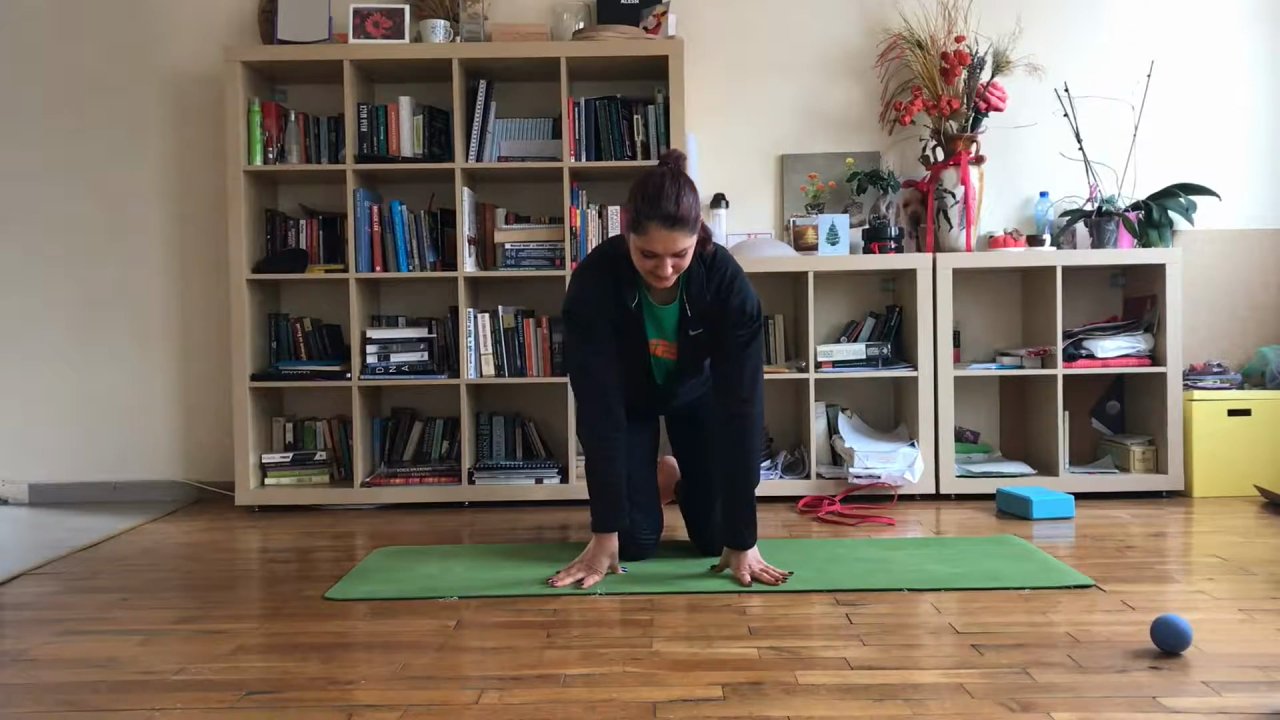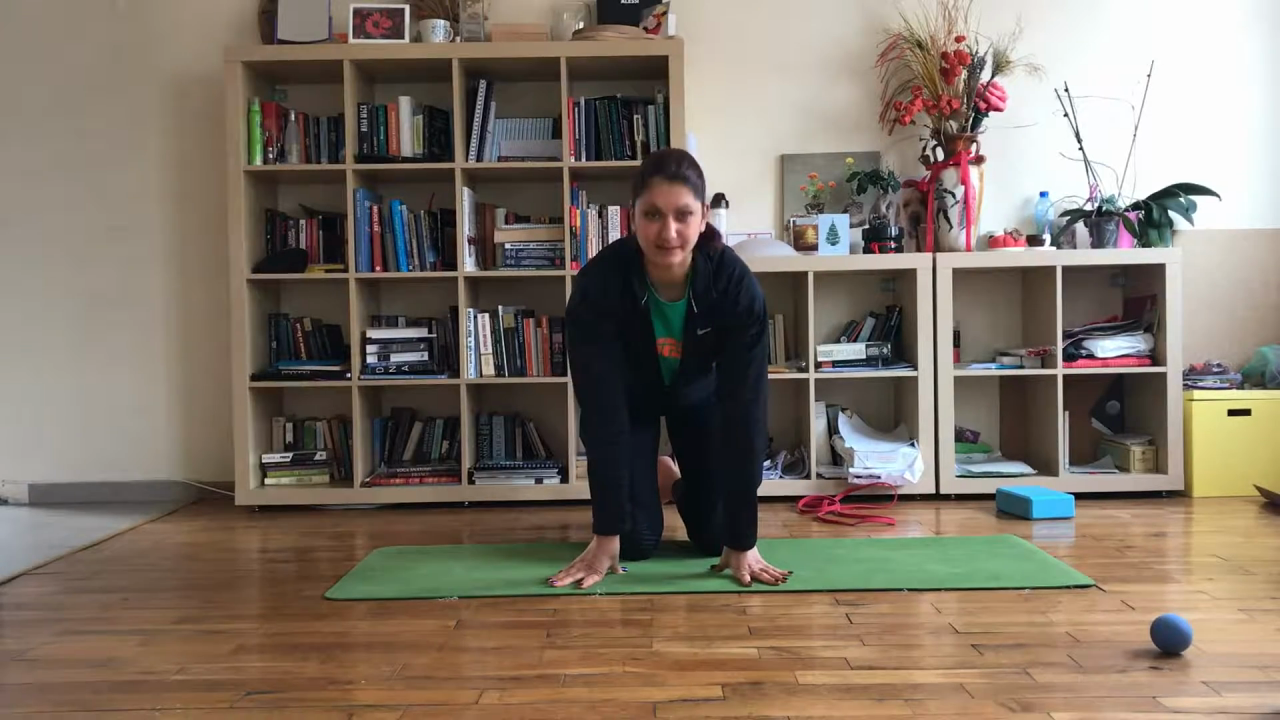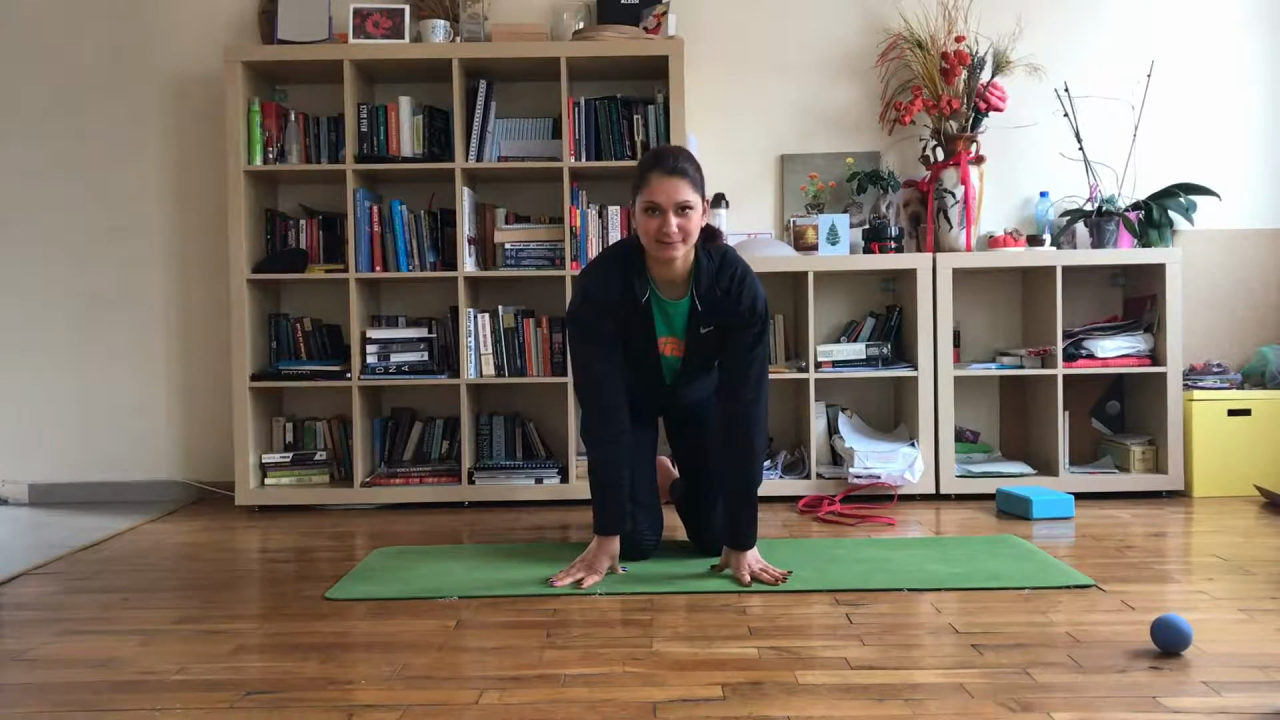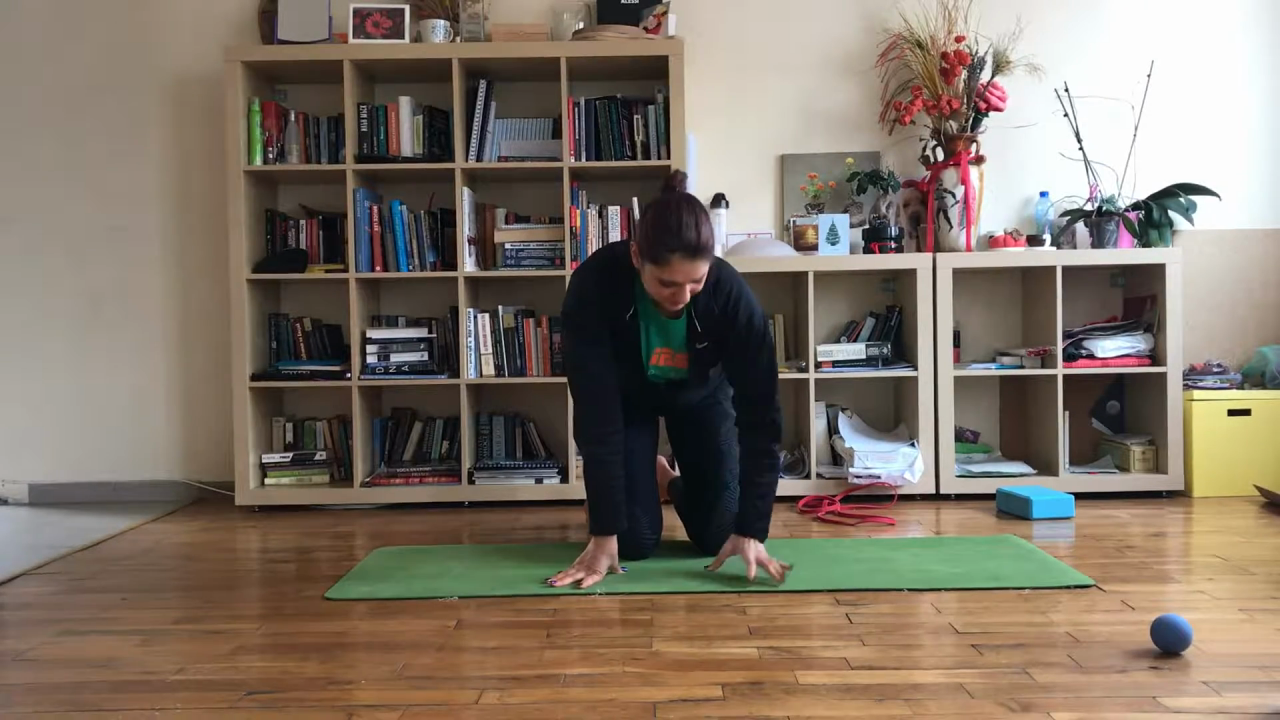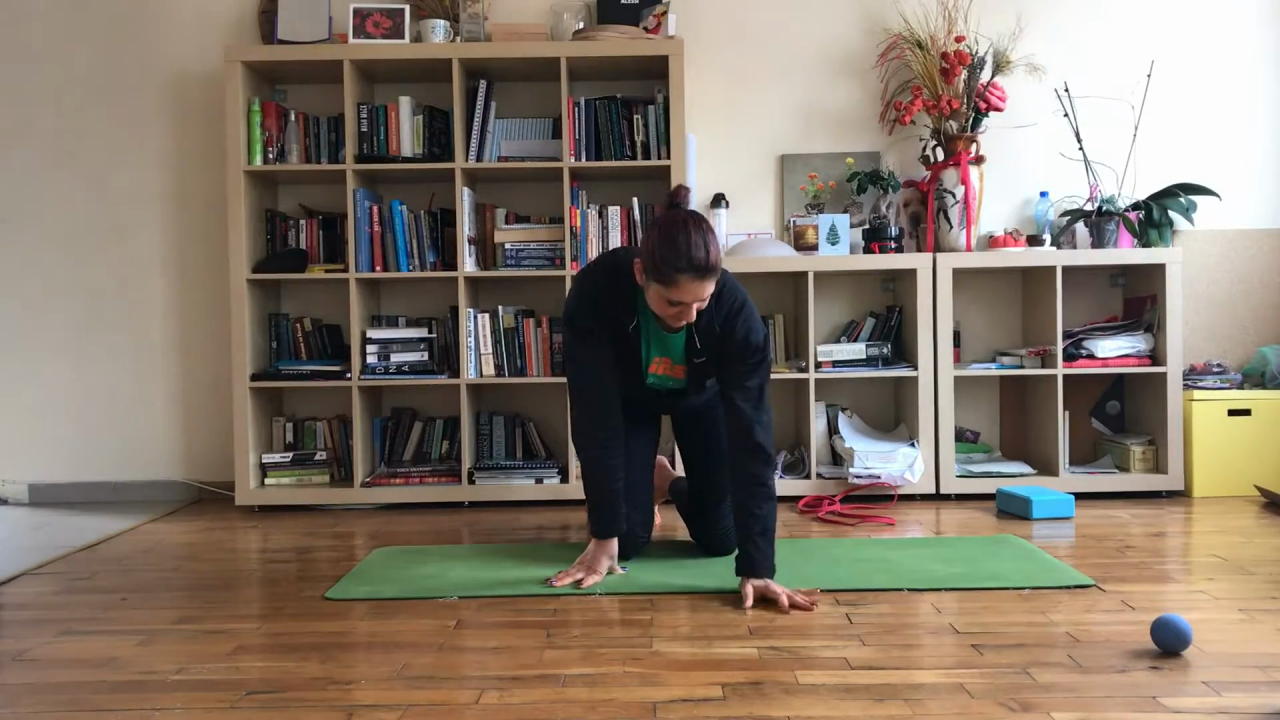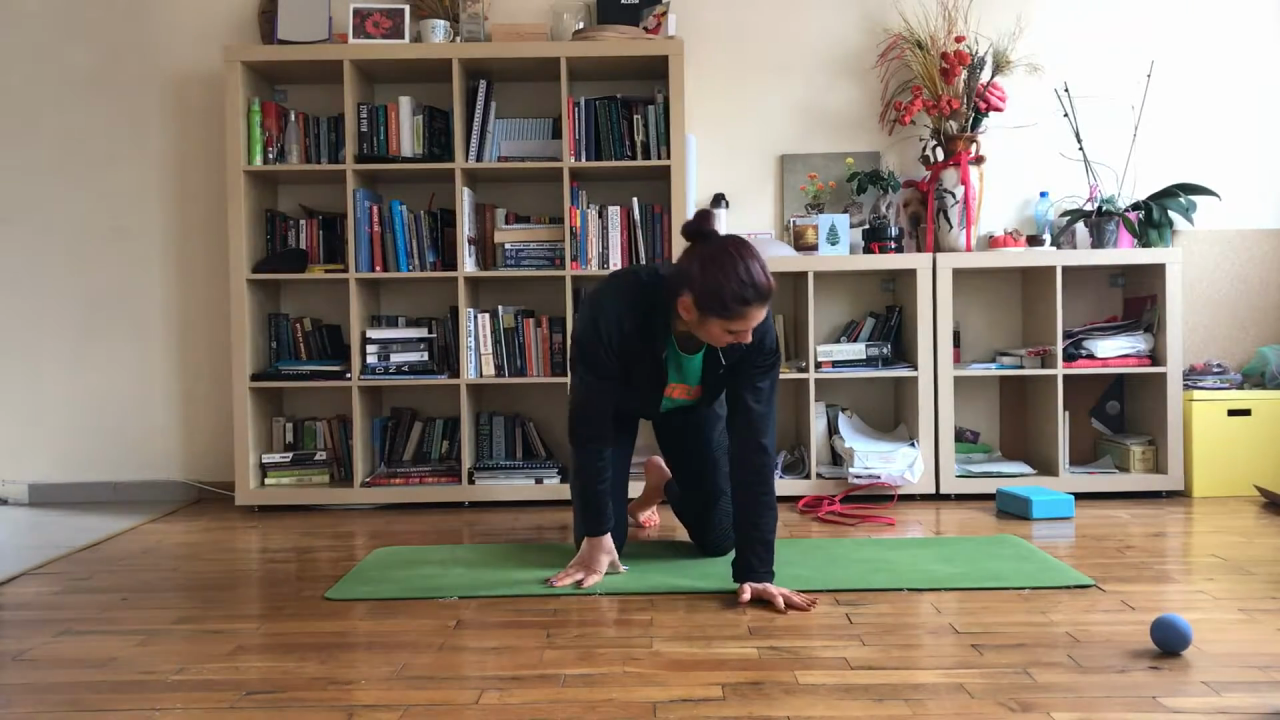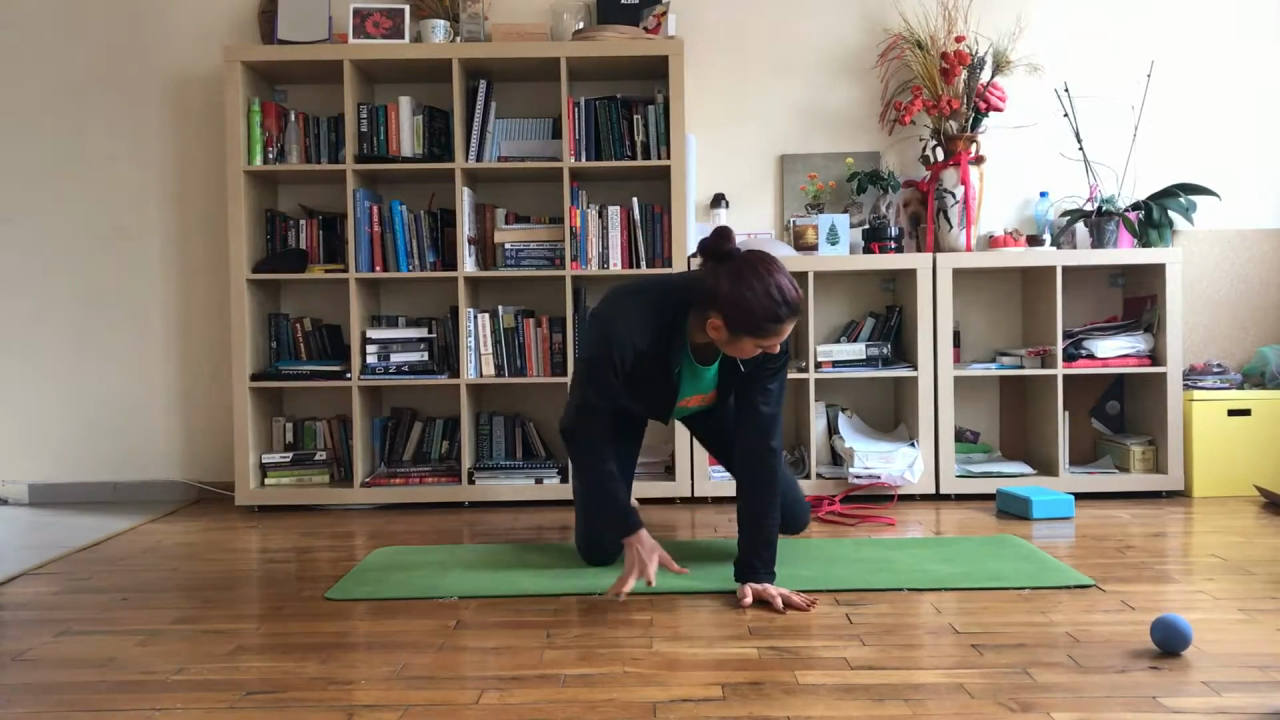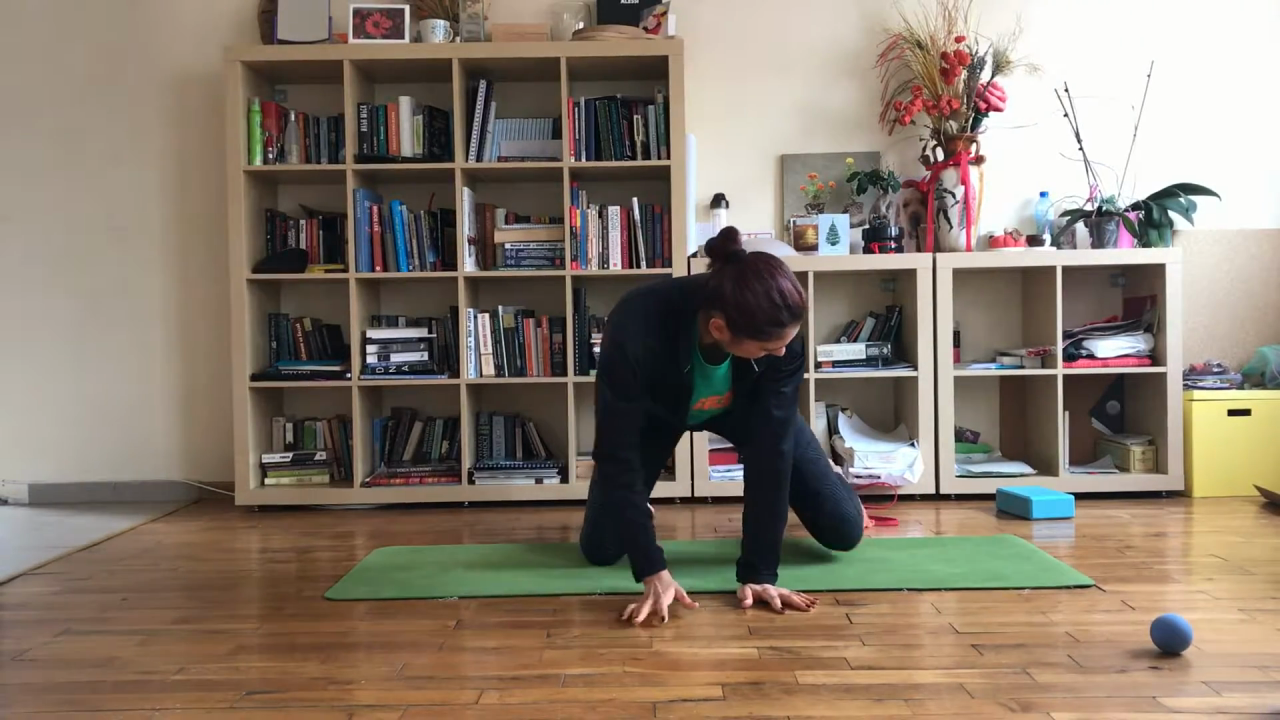
dt=0.4s
person 1, frame 1
left shoulder: (726, 281)
right shoulder: (594, 281)
left elbow: (740, 406)
right elbow: (599, 408)
left wrist: (741, 540)
right wrist: (604, 533)
left hip: (697, 391)
right hip: (627, 395)
left knee: (714, 536)
right knee: (636, 541)
left ankle: (680, 481)
right ankle: (653, 478)
person 1, frame 2
left shoulder: (734, 283)
right shoulder: (599, 282)
left elbow: (744, 407)
right elbow: (602, 409)
left wrist: (741, 540)
right wrist: (605, 534)
left hip: (699, 394)
right hip: (631, 397)
left knee: (714, 536)
right knee: (637, 541)
left ankle: (679, 483)
right ankle: (654, 479)
person 1, frame 3
left shoulder: (737, 283)
right shoulder: (601, 282)
left elbow: (744, 408)
right elbow: (603, 411)
left wrist: (741, 540)
right wrist: (606, 534)
left hip: (699, 394)
right hip: (629, 397)
left knee: (714, 537)
right knee: (636, 541)
left ankle: (675, 483)
right ankle: (651, 482)
person 1, frame 4
left shoulder: (732, 295)
right shoulder: (594, 286)
left elbow: (759, 412)
right elbow: (595, 413)
left wrist: (751, 526)
right wrist: (603, 535)
left hip: (700, 394)
right hip: (626, 395)
left knee: (716, 536)
right knee: (634, 540)
left ankle: (672, 484)
right ankle: (652, 479)
person 1, frame 5
left shoulder: (734, 309)
right shoulder: (596, 291)
left elbow: (749, 436)
right elbow: (595, 418)
left wrist: (757, 566)
right wrist: (603, 537)
left hip: (704, 396)
right hip: (630, 396)
left knee: (721, 538)
right knee: (628, 539)
left ankle: (672, 484)
right ankle: (649, 483)
person 1, frame 6
left shoulder: (754, 329)
right shoulder: (613, 311)
left elbow: (753, 442)
right elbow: (587, 425)
left wrist: (756, 572)
right wrist: (595, 533)
left hip: (691, 405)
right hip: (615, 401)
left knee: (719, 537)
right knee: (603, 546)
left ankle: (665, 482)
person 1, frame 7
left shoulder: (764, 331)
right shoulder: (622, 328)
left elbow: (759, 442)
right elbow: (584, 434)
left wrist: (756, 571)
right wrist: (631, 531)
left hip: (715, 398)
right hip: (625, 402)
left knee: (792, 517)
right knee: (599, 547)
right ankle: (611, 497)
person 1, frame 8
left shoulder: (780, 334)
right shoulder: (637, 329)
left elbow: (771, 445)
right elbow: (618, 453)
left wrist: (758, 571)
right wrist: (652, 572)
left hip: (743, 406)
right hip: (659, 411)
left knee: (844, 529)
right knee: (600, 548)
left ankle: (817, 472)
right ankle: (634, 502)
